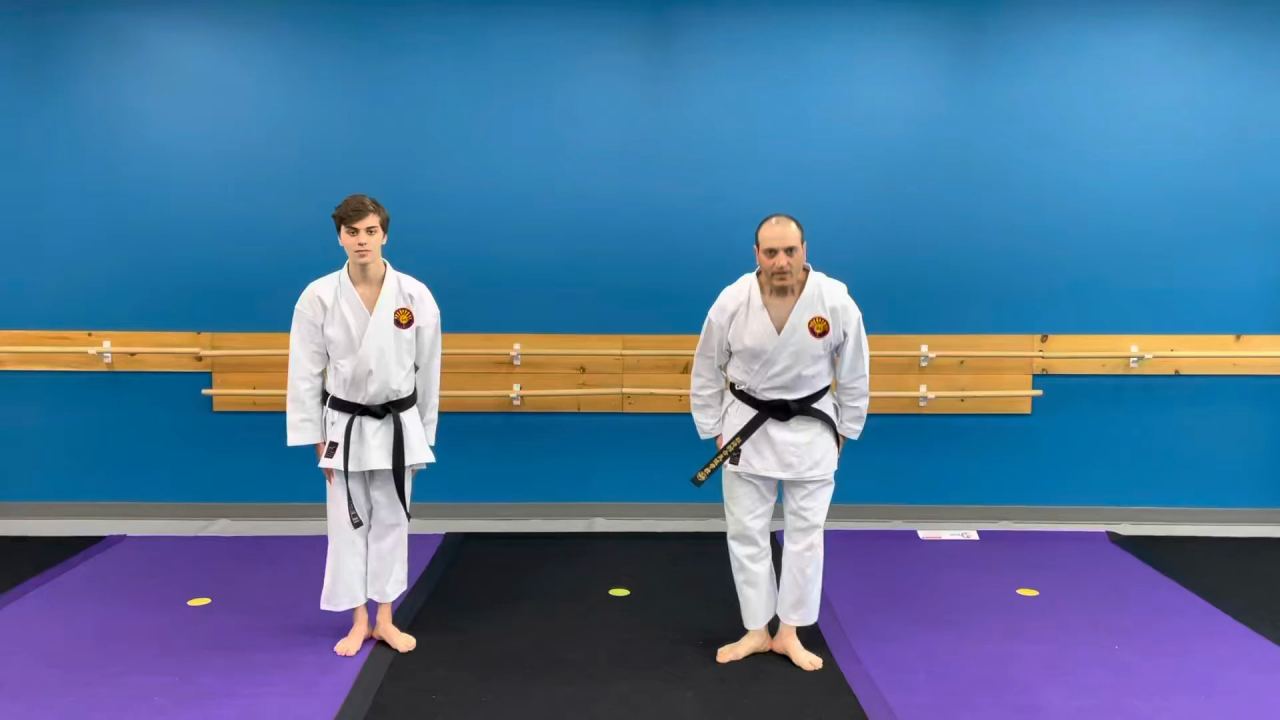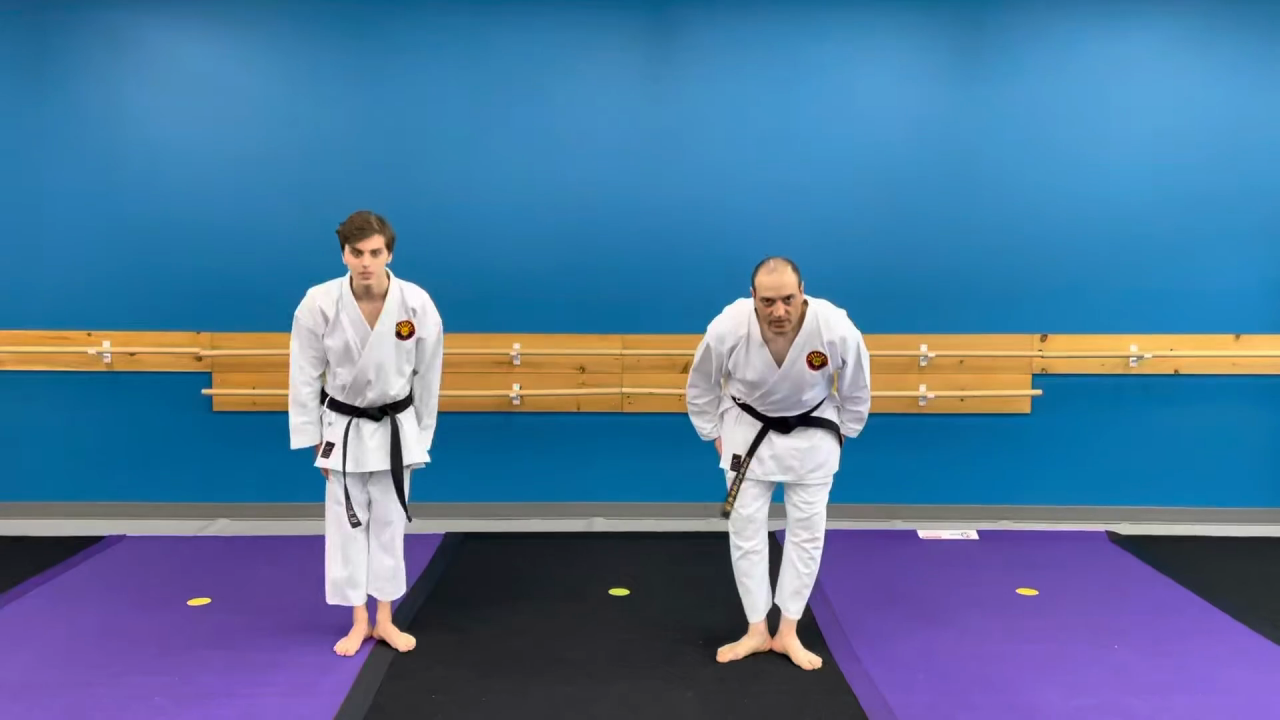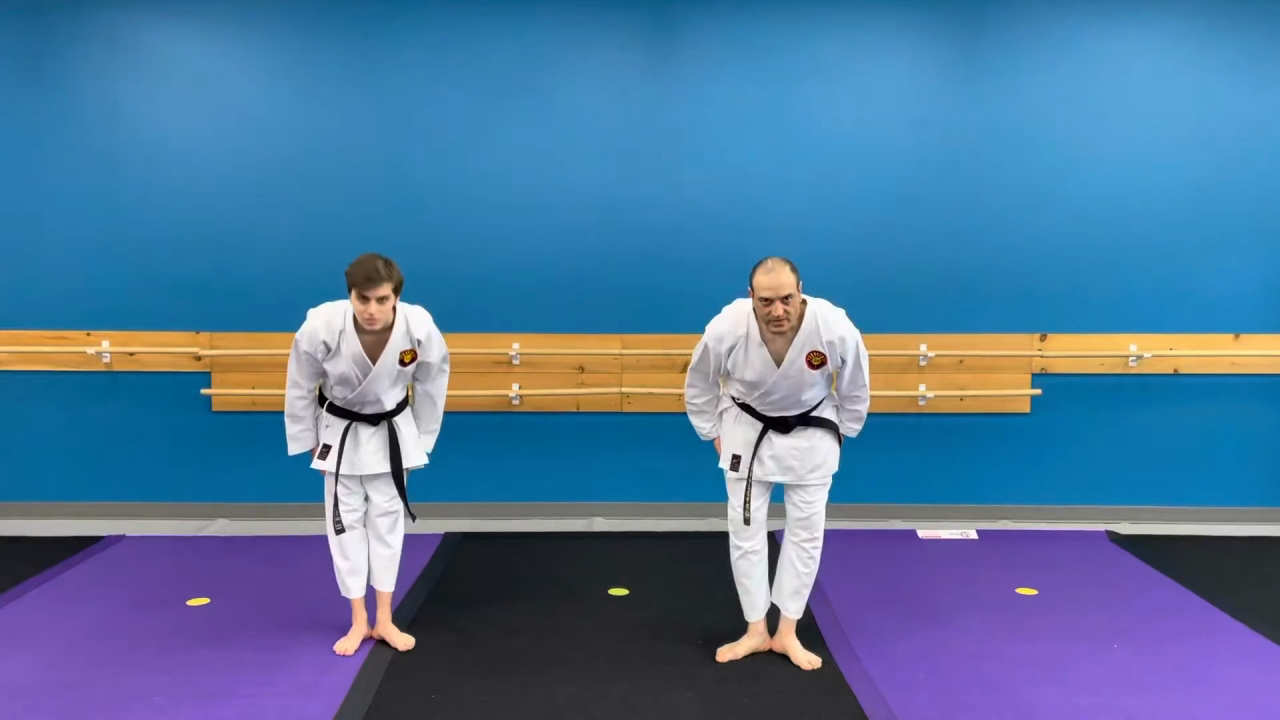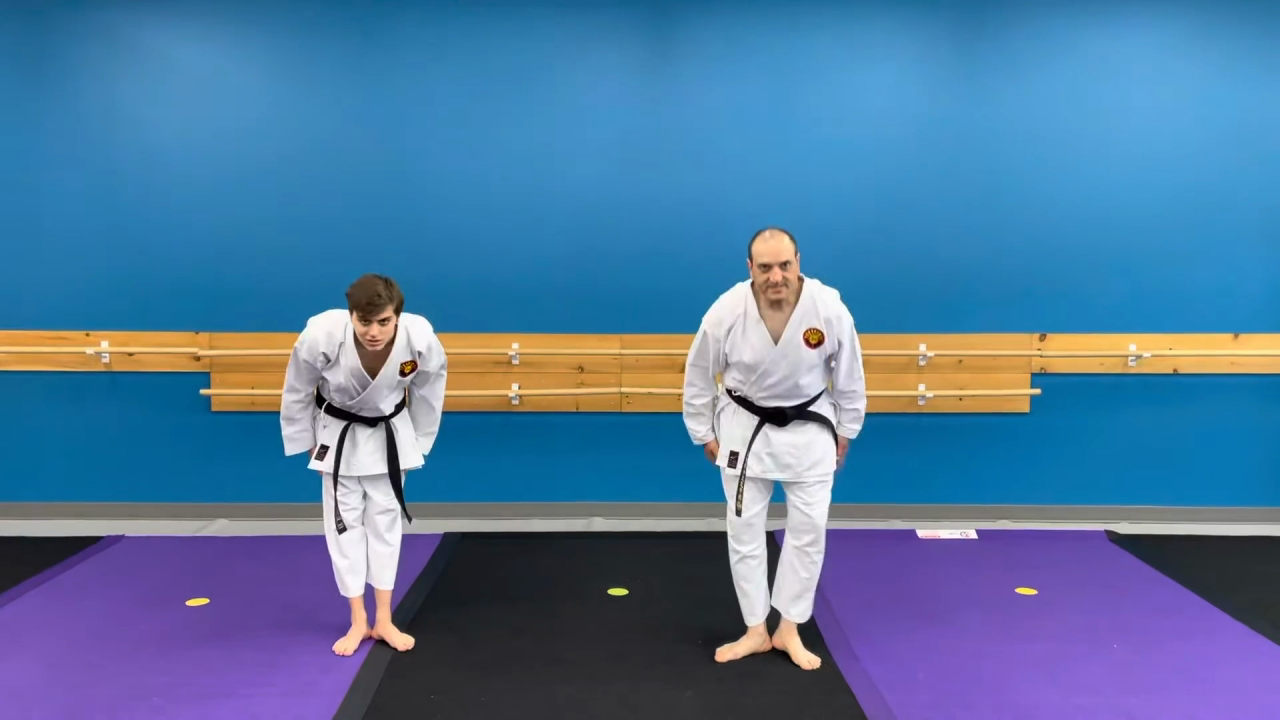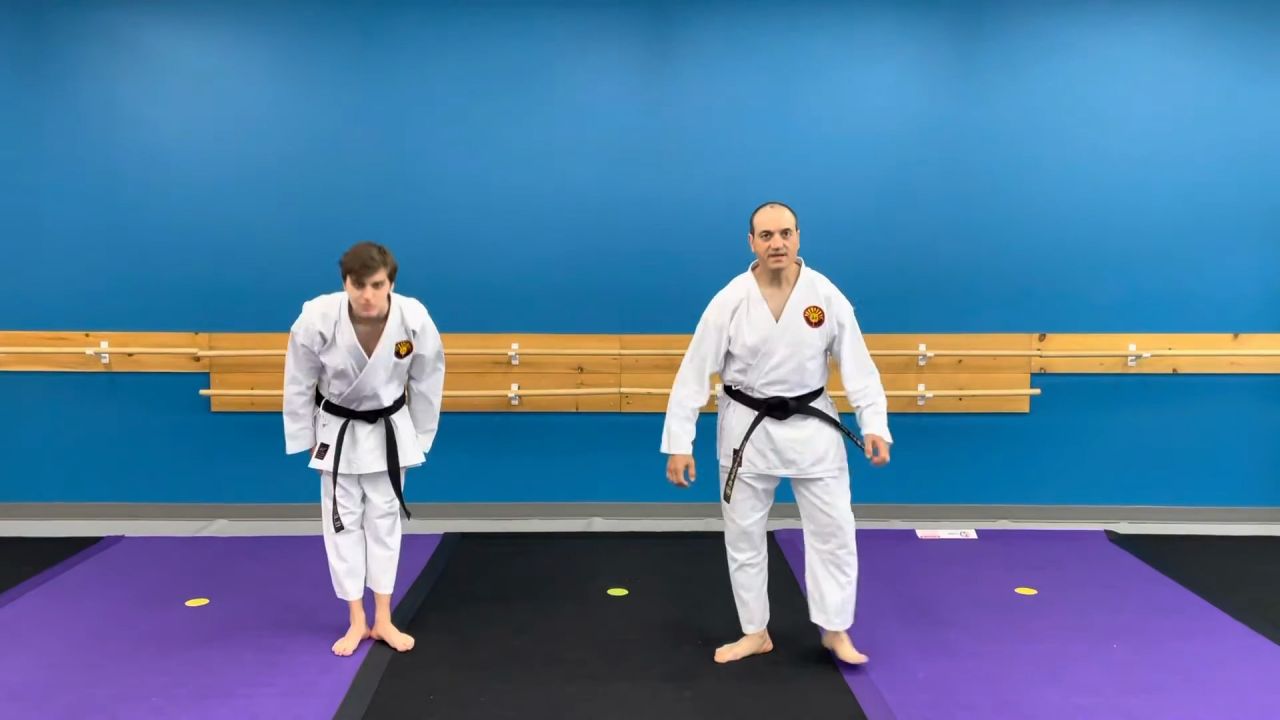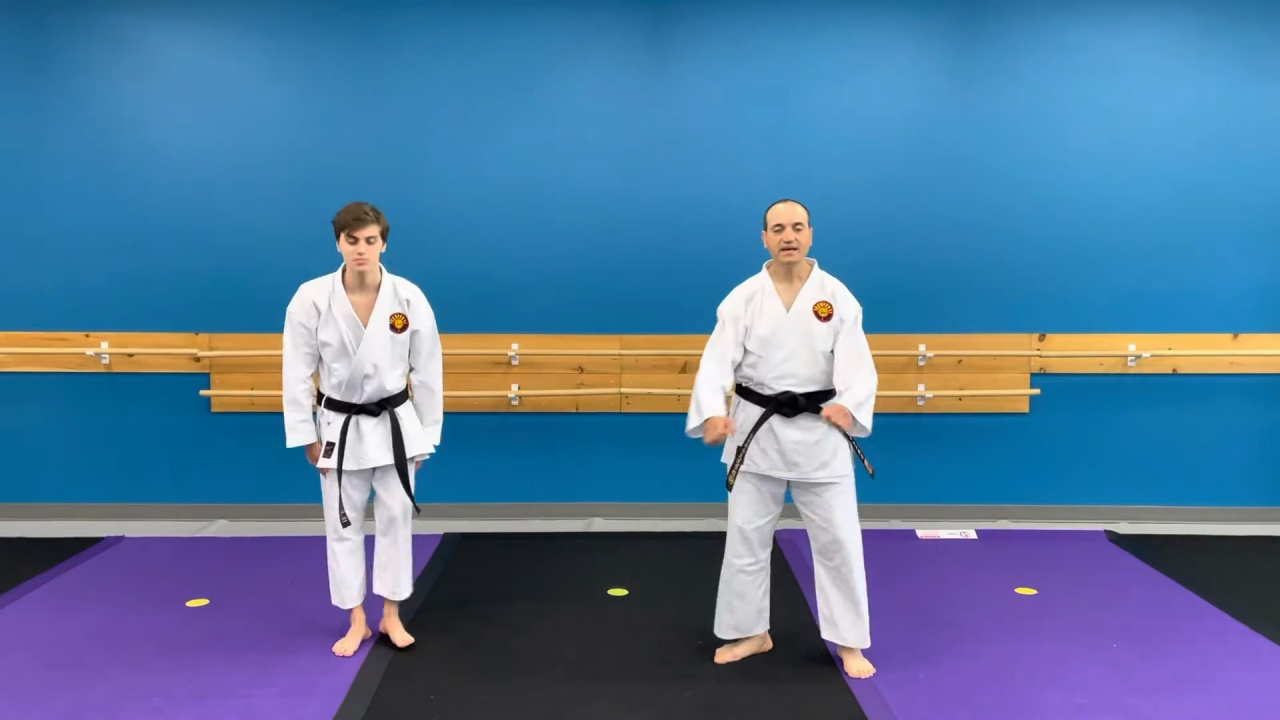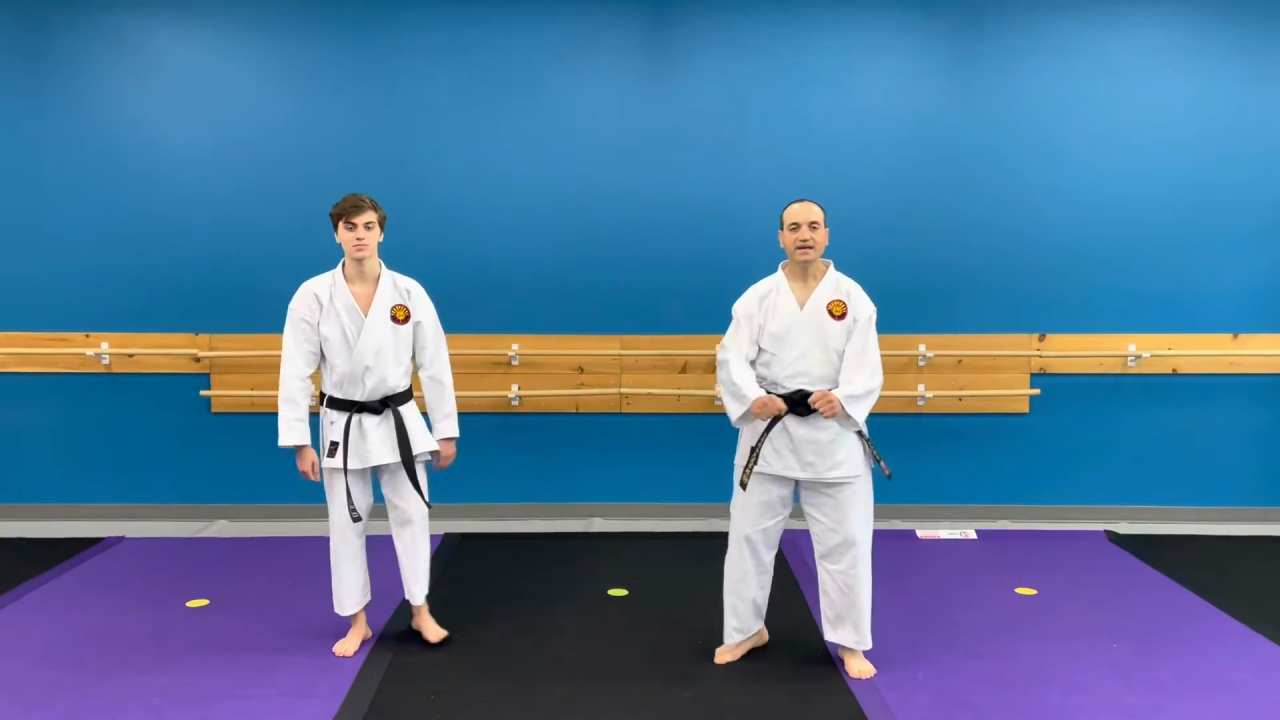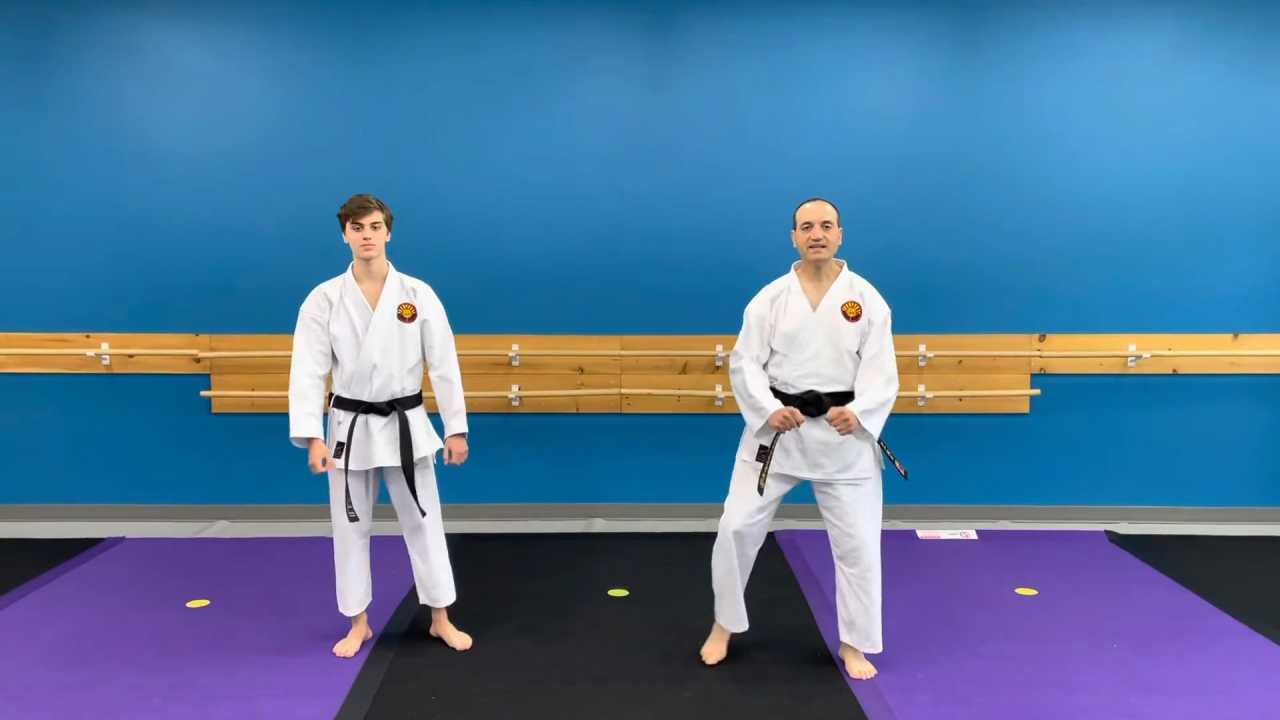
dt=0.2s
person 1, frame 1
left shoulder: (836, 302)
right shoulder: (731, 304)
left elbow: (854, 375)
right elbow: (706, 372)
left wrist: (844, 430)
right wrist: (714, 429)
left hip: (810, 429)
right hip: (748, 425)
left knee: (806, 533)
right knee: (746, 532)
left ankle: (789, 632)
right ankle: (756, 631)
person 1, frame 2
left shoulder: (837, 330)
right shoulder: (727, 329)
left elbow: (856, 388)
right elbow: (701, 384)
left wrist: (843, 433)
right wrist: (715, 432)
left hip: (811, 432)
right hip: (749, 429)
left knee: (807, 529)
right knee: (747, 528)
left ankle: (788, 631)
right ankle: (757, 629)
person 1, frame 3
left shoulder: (836, 328)
right shoulder: (725, 329)
left elbow: (854, 387)
right elbow: (700, 384)
left wrist: (841, 432)
right wrist: (714, 431)
left hip: (810, 432)
right hip: (748, 429)
left knee: (806, 530)
right knee: (746, 529)
left ankle: (787, 631)
right ankle: (757, 629)
person 1, frame 4
left shoulder: (829, 308)
right shoulder: (726, 312)
left elbow: (847, 377)
right elbow: (700, 377)
left wrist: (845, 430)
right wrist: (705, 433)
left hip: (808, 427)
right hip: (745, 425)
left knee: (808, 526)
right knee: (745, 528)
left ankle: (788, 628)
right ankle: (756, 630)
person 1, frame 5
left shoulder: (827, 297)
right shoulder: (728, 302)
left elbow: (857, 362)
right elbow: (696, 371)
left wrist: (874, 423)
right wrist: (680, 443)
left hip: (810, 426)
right hip: (747, 428)
left knee: (833, 525)
right knee: (744, 534)
left ankle: (835, 628)
right ankle: (755, 632)
person 1, frame 6
left shoulder: (837, 296)
right shoulder: (743, 298)
left elbow: (857, 364)
right elbow: (717, 360)
left wrist: (850, 406)
right wrist: (713, 412)
left hip: (820, 431)
right hip: (755, 431)
left knee: (838, 540)
right knee: (746, 538)
left ankle: (850, 641)
right ankle: (753, 632)
person 1, frame 7
left shoulder: (852, 297)
right shoulder: (757, 297)
left elbow: (866, 367)
right elbow: (731, 357)
left wrist: (841, 399)
right wrist: (753, 398)
left hip: (833, 433)
right hip: (768, 429)
left knee: (846, 542)
right knee: (749, 534)
left ankle: (850, 643)
right ankle: (749, 629)
person 1, frame 8
left shoulder: (866, 298)
right shoulder: (770, 298)
left elbow: (882, 372)
right elbow: (745, 363)
left wrist: (858, 413)
right wrist: (769, 410)
left hip: (844, 432)
right hip: (776, 428)
left knee: (857, 543)
right knee: (738, 526)
left ankle: (853, 643)
right ankle: (727, 623)
person 2, frame 1
left shoulder: (415, 294)
right shoulder: (318, 296)
left elbow: (428, 369)
right elbow: (304, 371)
left wrist: (424, 433)
right wrist: (313, 435)
left hip: (397, 425)
right hip: (345, 426)
left knee: (391, 522)
right knee: (347, 524)
left ankle: (385, 620)
right ankle: (358, 622)
person 2, frame 2
left shoulder: (417, 303)
right shoulder: (318, 303)
left elbow: (427, 373)
right elbow: (305, 375)
left wrist: (421, 435)
right wrist: (312, 435)
left hip: (394, 426)
right hip: (342, 427)
left knee: (389, 521)
right knee: (346, 522)
left ankle: (384, 619)
right ankle: (359, 621)
person 2, frame 3
left shoulder: (421, 328)
right shoulder: (320, 327)
left elbow: (432, 384)
right elbow: (300, 389)
left wrist: (422, 439)
right wrist: (309, 440)
left hip: (390, 429)
right hip: (340, 429)
left knee: (387, 518)
right knee: (345, 518)
left ankle: (383, 618)
right ankle: (359, 620)
person 2, frame 4
left shoulder: (421, 338)
right shoulder: (320, 336)
left elbow: (429, 389)
right elbow: (297, 394)
left wrist: (418, 443)
right wrist: (307, 442)
left hip: (388, 430)
right hip: (338, 429)
left knee: (385, 519)
right knee: (344, 520)
left ankle: (383, 619)
right ankle: (358, 621)
person 2, frame 5
left shoulder: (415, 318)
right shoulder: (315, 318)
left elbow: (427, 383)
right elbow: (299, 385)
left wrist: (419, 440)
right wrist: (307, 444)
left hip: (387, 427)
right hip: (338, 428)
left knee: (385, 519)
right knee: (342, 522)
left ankle: (382, 619)
right ankle: (356, 621)
person 2, frame 6
left shoulder: (408, 296)
right shoulder: (311, 298)
left elbow: (427, 369)
right elbow: (297, 373)
left wrist: (429, 434)
right wrist: (307, 436)
left hip: (393, 422)
right hip: (340, 425)
left knee: (396, 517)
right knee: (343, 524)
left ankle: (391, 614)
right ankle: (356, 621)
person 2, frame 7
left shoulder: (410, 292)
right shoulder: (312, 296)
left elbow: (434, 364)
right elbow: (296, 370)
left wrist: (446, 429)
right wrist: (301, 442)
left hip: (398, 421)
right hip: (343, 426)
left knee: (411, 516)
right knee: (347, 525)
left ankle: (421, 611)
right ankle: (357, 623)
person 2, frame 8
left shoulder: (419, 294)
right shoulder: (323, 299)
left elbow: (443, 364)
right elbow: (308, 370)
left wrist: (456, 428)
right wrist: (313, 436)
left hip: (407, 425)
right hip: (350, 427)
left knee: (424, 522)
right knee: (351, 527)
left ankle: (440, 618)
right ankle: (358, 623)
